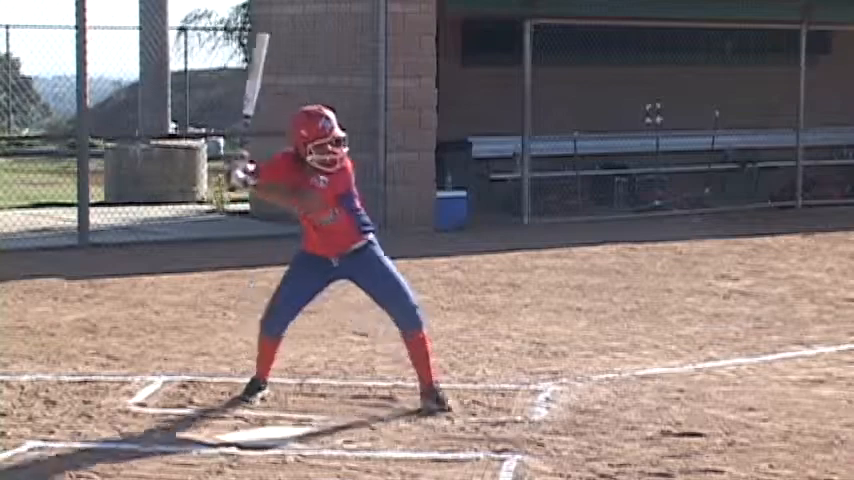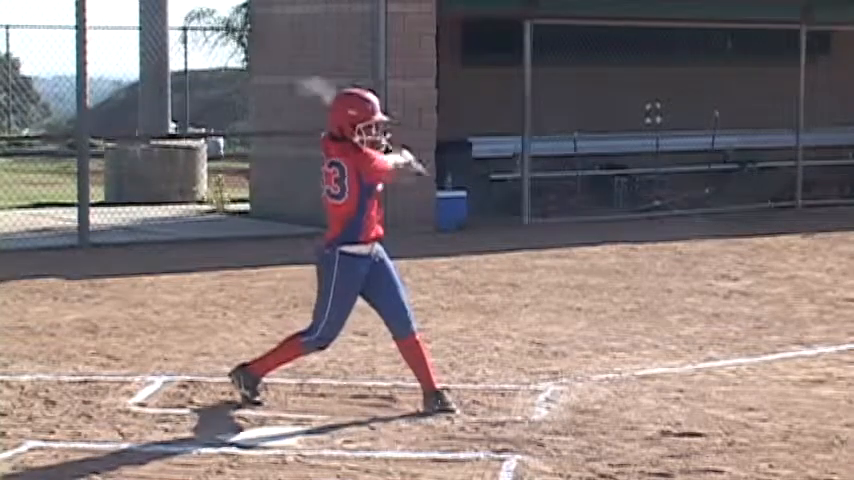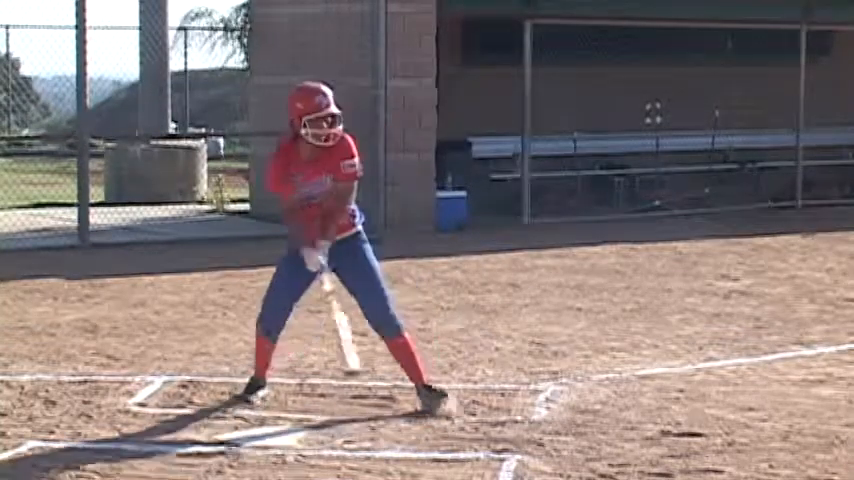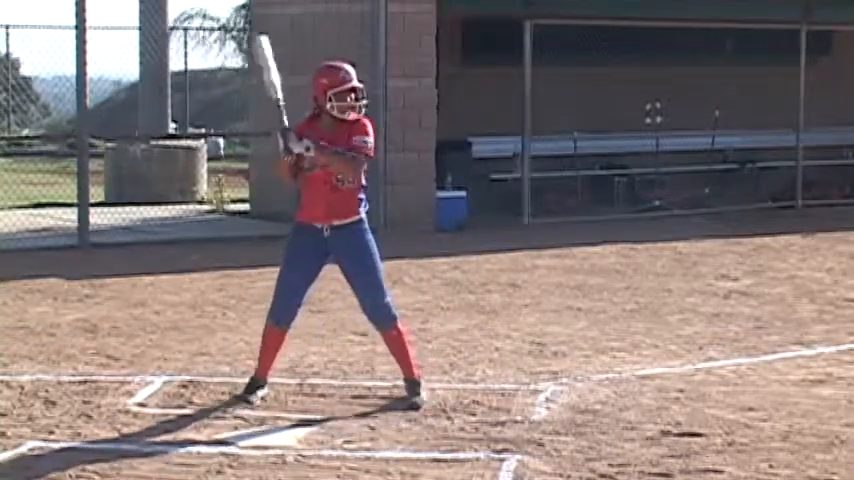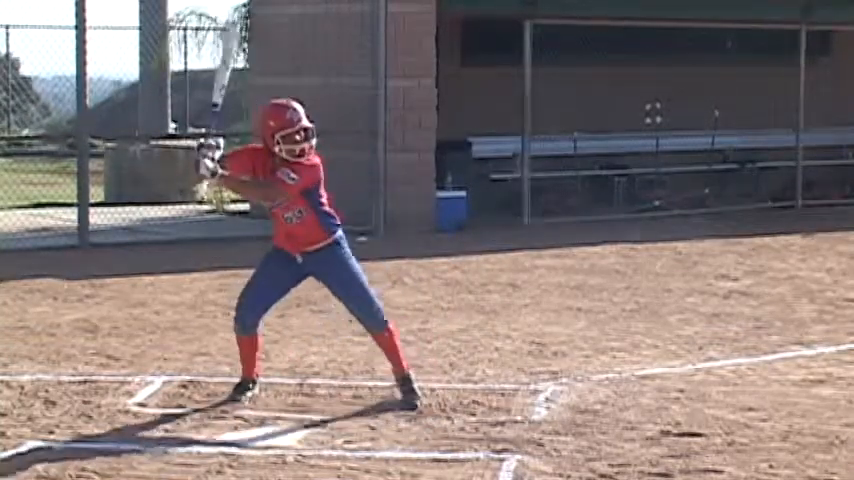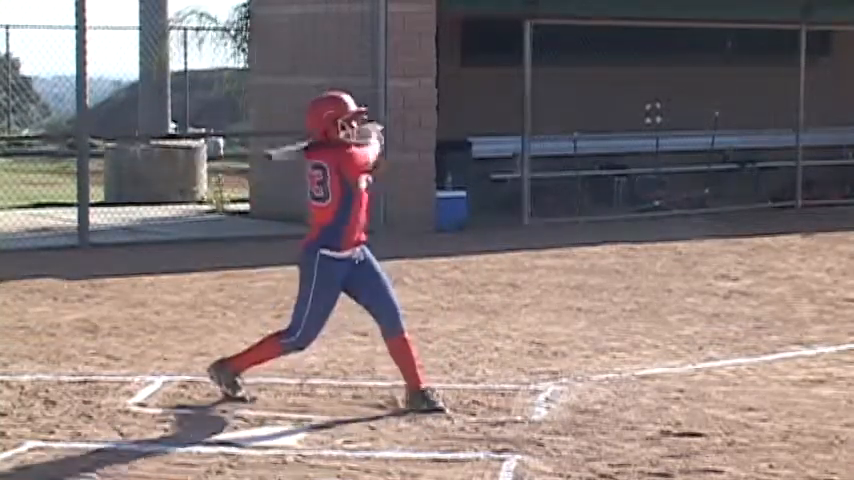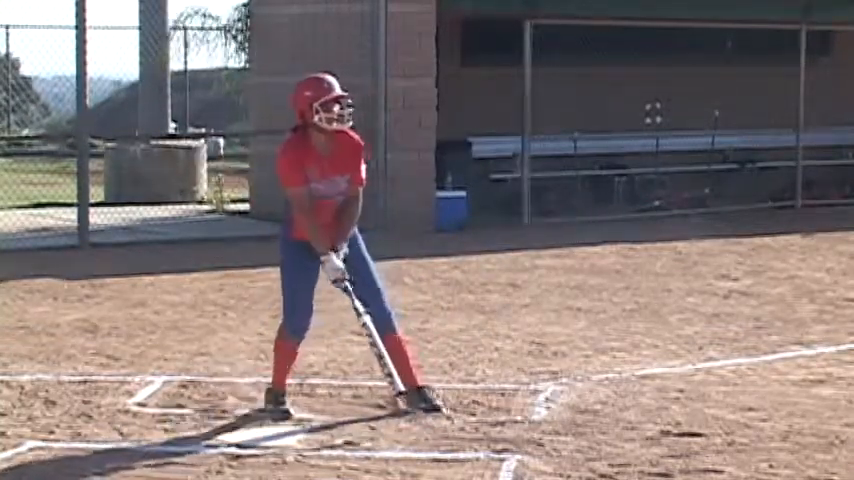
dt=0.7s
person 1, frame 1
left shoulder: (341, 168)
right shoulder: (288, 163)
left elbow: (299, 202)
right elbow: (253, 178)
left wrist: (255, 185)
right wrist: (247, 173)
left hip: (359, 251)
right hip: (315, 255)
left knee: (408, 313)
right knee: (274, 319)
left ankle: (429, 389)
right ankle: (260, 380)
person 1, frame 2
left shoulder: (334, 146)
right shoulder: (359, 158)
right elbow: (393, 165)
left wrist: (397, 157)
right wrist: (405, 157)
left hip: (369, 252)
right hip: (344, 257)
left knee: (403, 322)
right knee: (320, 335)
left ankle: (432, 392)
right ankle: (249, 373)
person 1, frame 3
left shoulder: (343, 145)
right shoulder: (283, 157)
left elbow: (344, 200)
right elbow: (291, 211)
left wrist: (324, 242)
right wrist: (306, 247)
left hip: (347, 239)
right hip: (305, 244)
left knee: (382, 313)
right knee: (271, 313)
left ankle: (422, 386)
right ankle: (258, 379)
person 1, frame 4
left shoulder: (361, 128)
right shoulder: (299, 135)
left elbow: (354, 166)
right elbow: (287, 172)
left wrist: (310, 150)
right wrist: (291, 154)
left hip: (349, 230)
right hip: (307, 230)
left knee: (379, 308)
right knee: (281, 307)
left ankle: (412, 380)
right ankle: (259, 380)
person 1, frame 5
left shoulder: (309, 165)
right shoulder: (259, 157)
left elbow: (263, 193)
right elbow: (219, 164)
left wrist: (218, 176)
right wrist: (210, 155)
left hip: (327, 249)
right hip: (286, 252)
left knee: (371, 312)
right knee: (246, 313)
left ankle: (403, 377)
right ankle: (249, 379)
person 1, frame 6
left shoulder: (318, 154)
right shoulder: (345, 158)
right elbow: (371, 152)
right wrist: (371, 139)
left hip: (352, 253)
right hip: (325, 258)
left knee: (390, 315)
right knee: (299, 336)
left ankle: (416, 390)
right ankle: (228, 368)
person 1, frame 7
left shoulder: (352, 144)
right shoulder: (292, 151)
left elbow: (353, 201)
right elbow: (302, 210)
left wrist: (338, 247)
right wrist: (325, 254)
left hip: (342, 237)
right hip: (301, 241)
left knee: (380, 312)
right knee: (296, 319)
left ankle: (413, 388)
right ankle: (276, 391)
